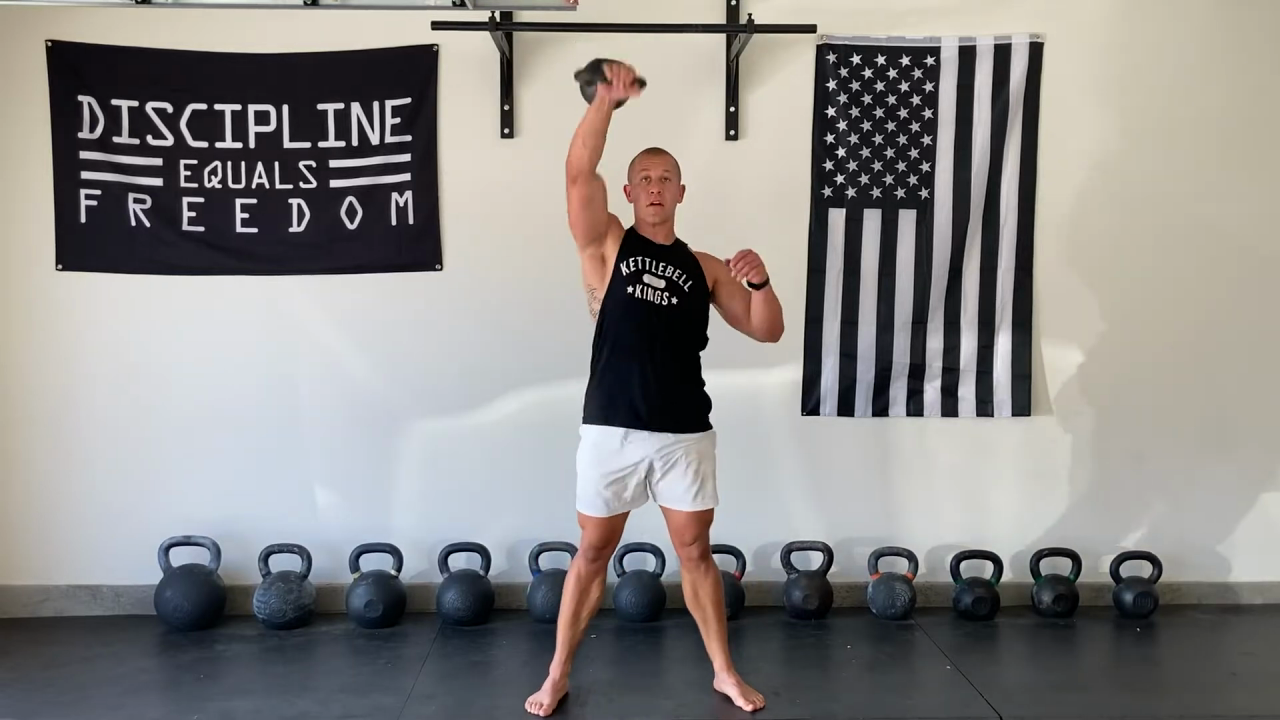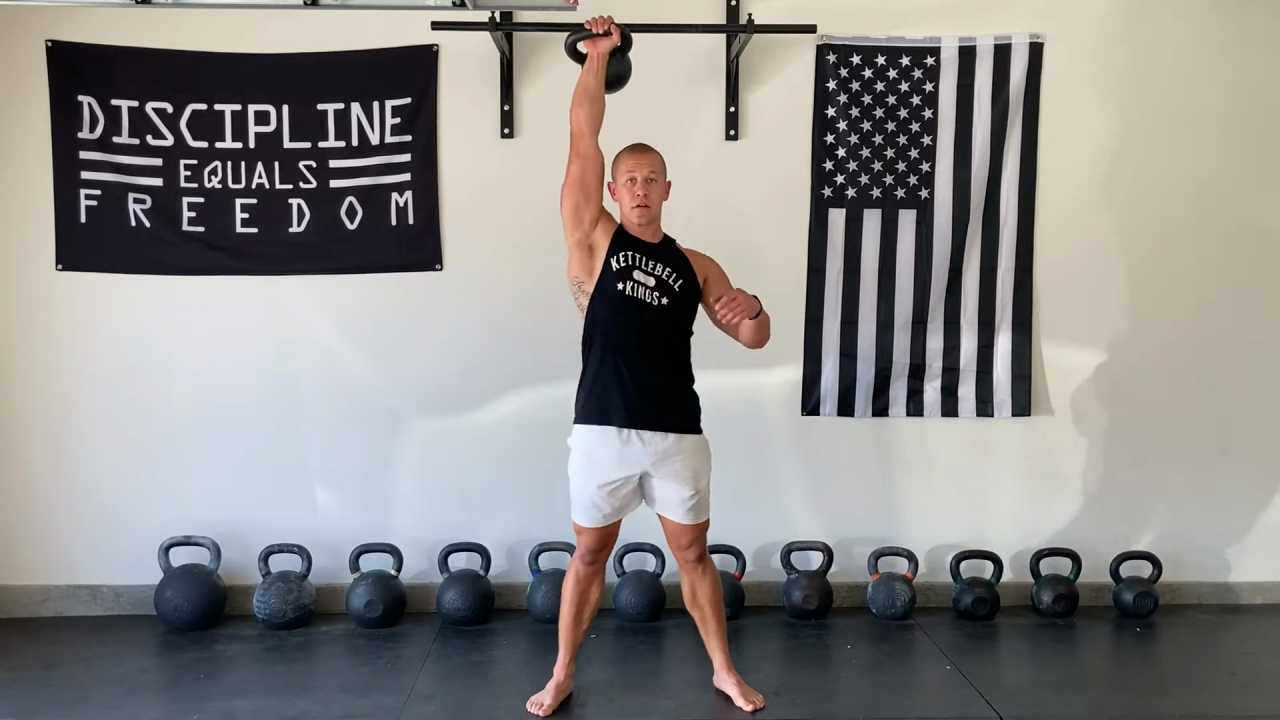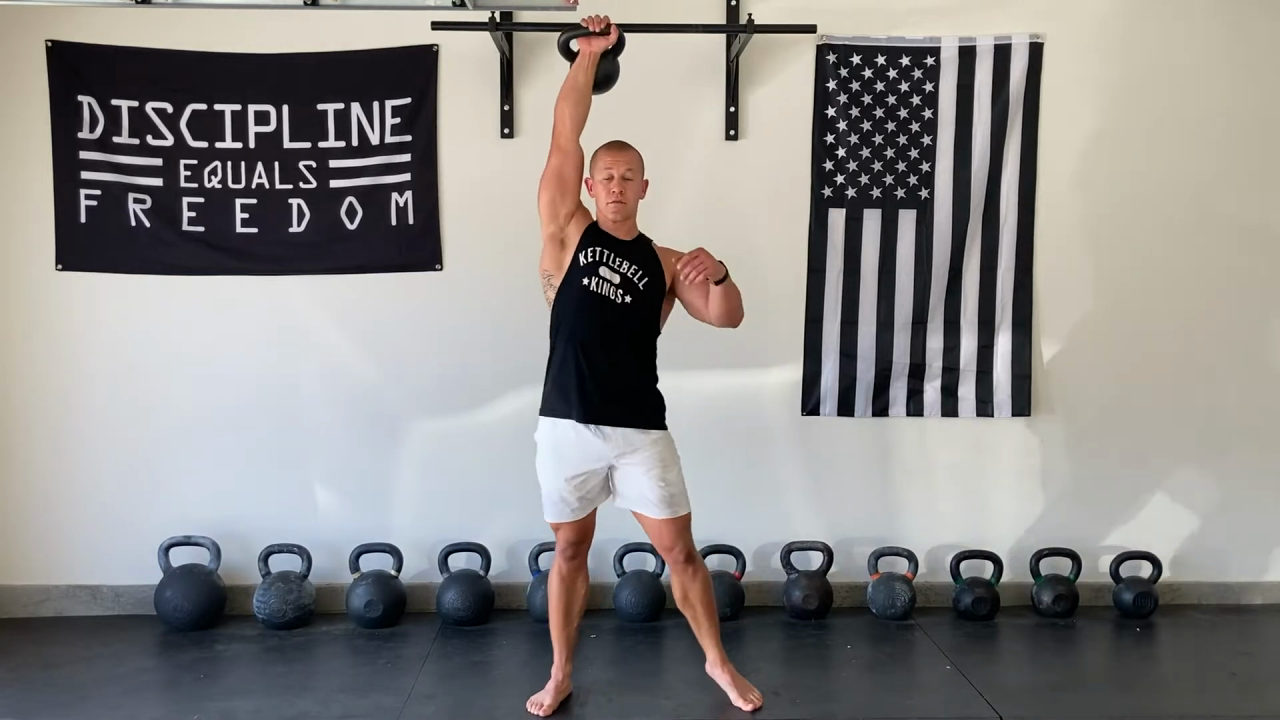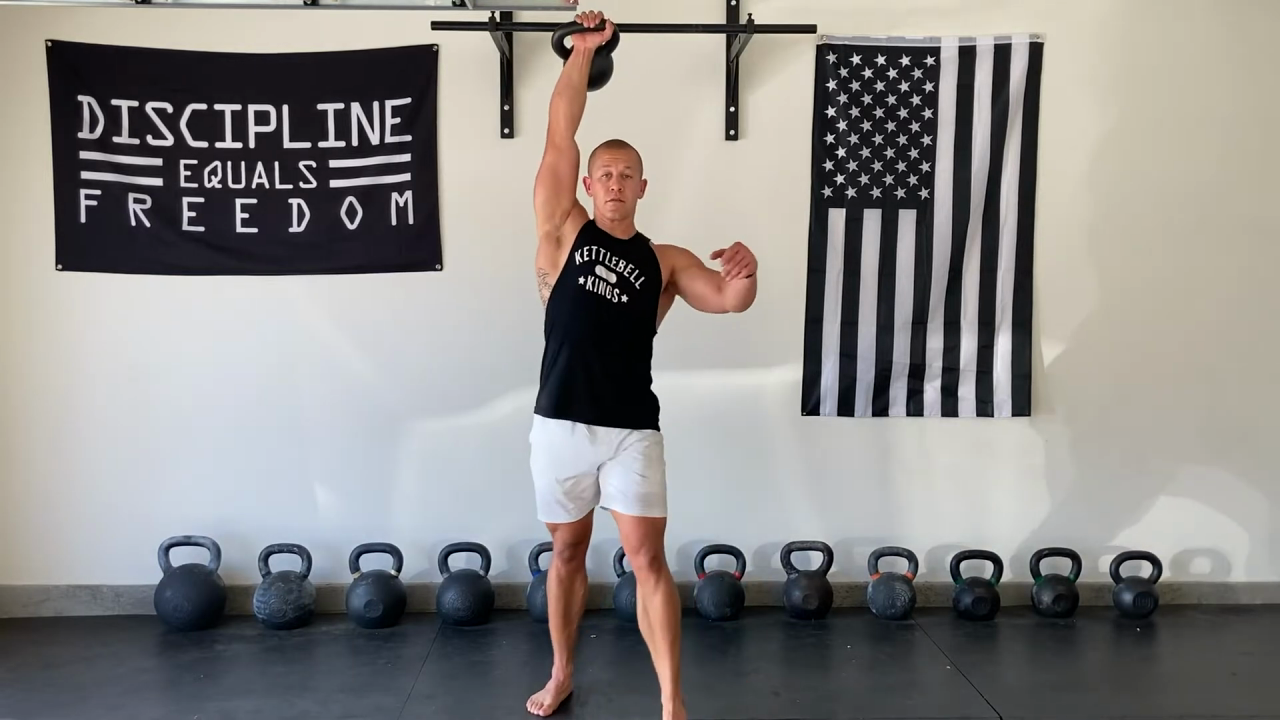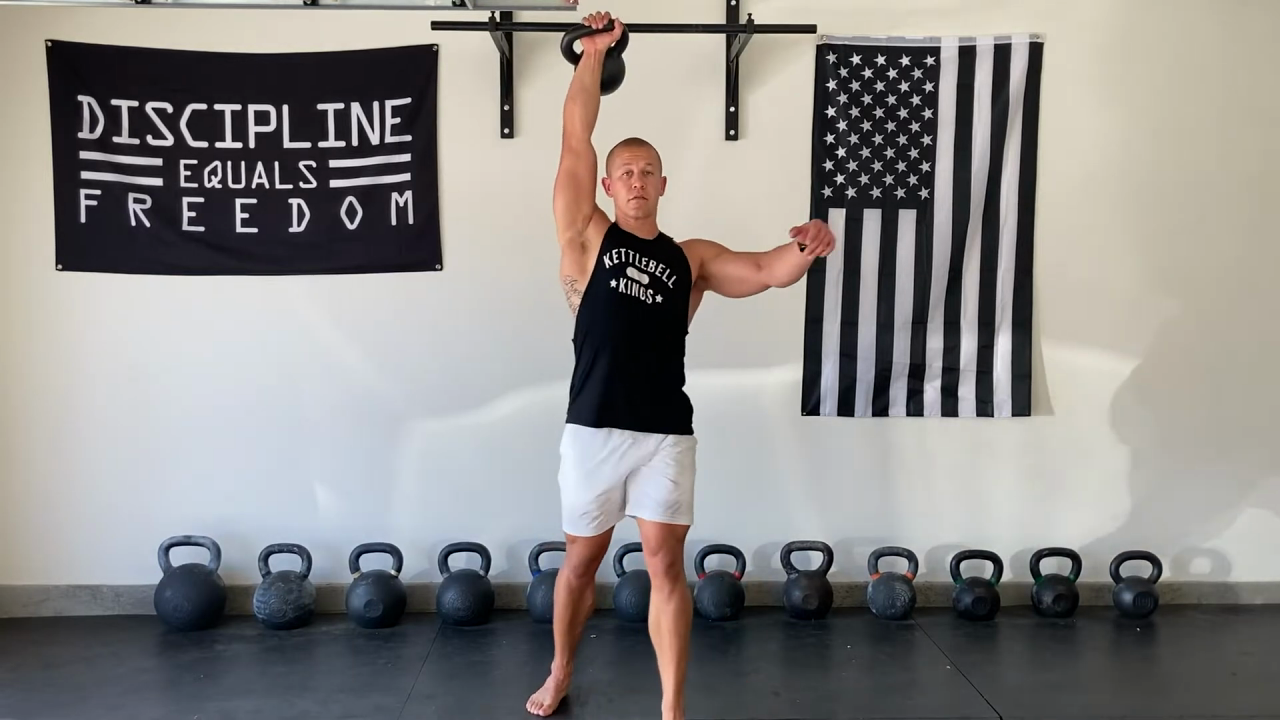
dt=0.3s
person 1, frame 1
left shoulder: (705, 267)
right shoulder: (606, 246)
left elbow: (768, 329)
right elbow: (577, 174)
left wrist: (758, 284)
right wrist: (604, 101)
left hip: (685, 432)
right hip: (612, 429)
left knee: (695, 553)
right knee: (592, 556)
person 1, frame 2
left shoulder: (697, 265)
right shoulder: (593, 239)
left elbow: (754, 339)
right elbow: (582, 140)
left wrist: (752, 310)
right wrist: (597, 56)
left hip: (677, 434)
right hip: (603, 430)
left knee: (693, 555)
right knee: (589, 554)
person 1, frame 3
left shoulder: (666, 262)
right shoulder: (566, 233)
left elbow: (727, 316)
right elbow: (564, 138)
left wrist: (719, 274)
right wrist: (589, 54)
left hip: (640, 431)
right hip: (568, 426)
left knee: (679, 553)
right knee: (570, 551)
person 1, frame 4
left shoulder: (666, 261)
right shoulder: (562, 232)
left elbow: (731, 301)
right elbow: (559, 136)
left wrist: (743, 269)
right wrist: (583, 51)
left hip: (632, 430)
right hip: (561, 423)
left knee: (647, 561)
right knee: (567, 552)
person 1, frame 5
left shoulder: (692, 258)
right shoulder: (586, 237)
left elbow: (767, 272)
right elbow: (575, 142)
left wrist: (805, 246)
right wrist: (595, 53)
left hip: (665, 433)
right hip: (593, 428)
left knee: (665, 567)
right knee: (579, 562)
